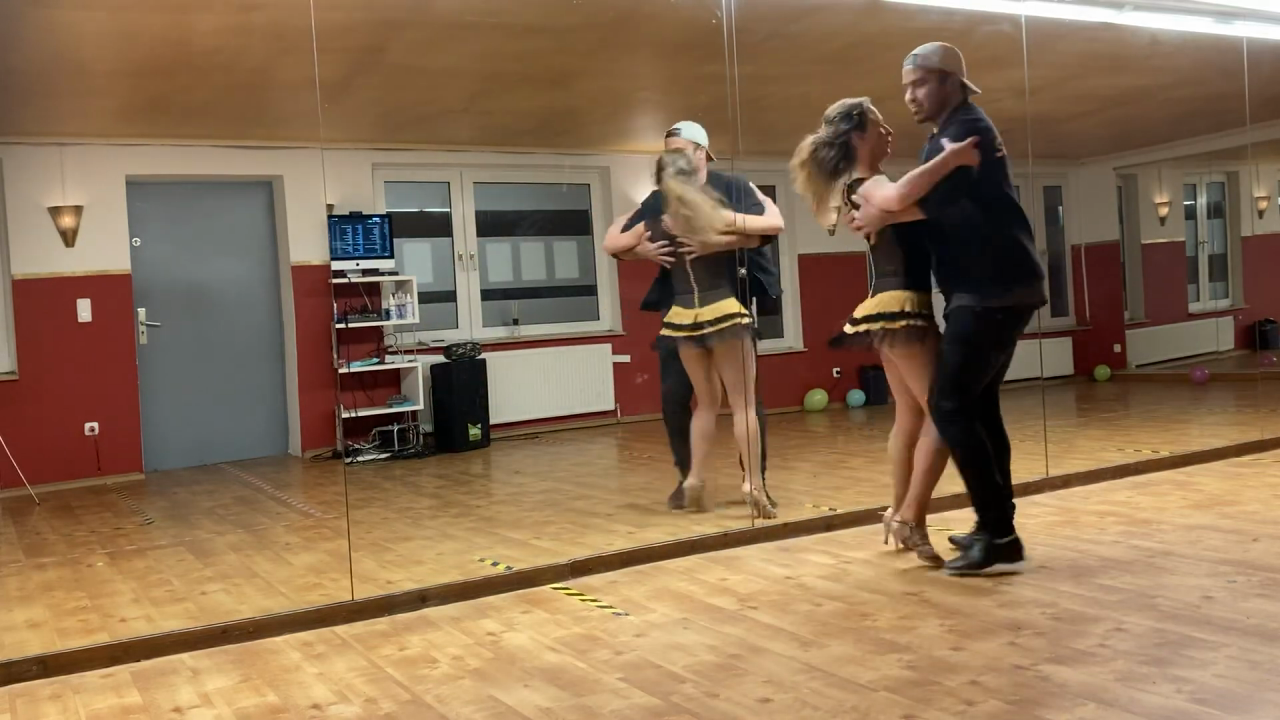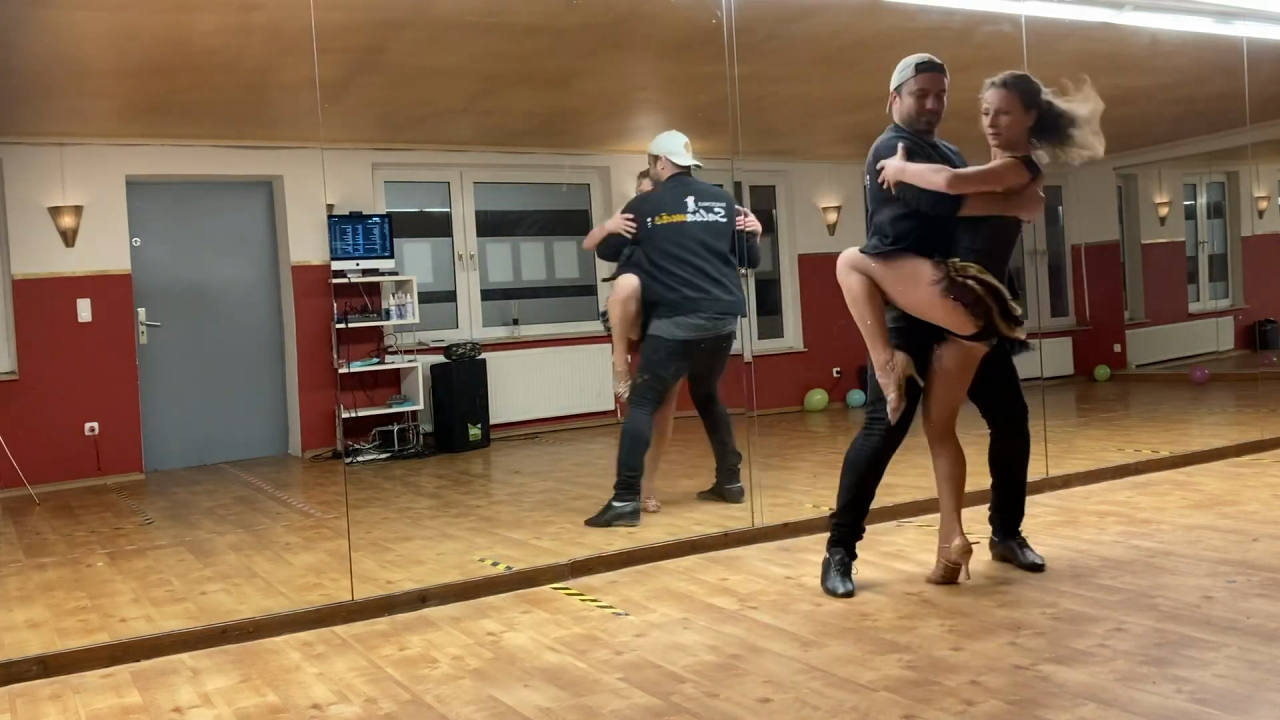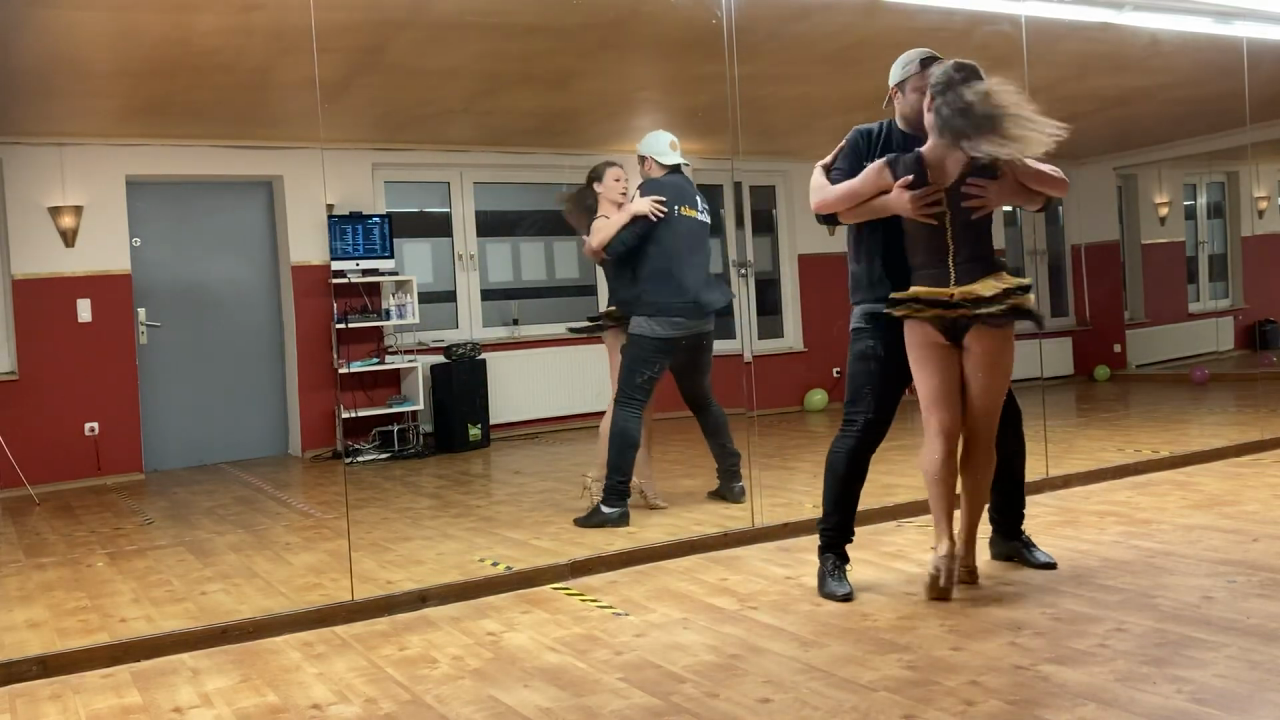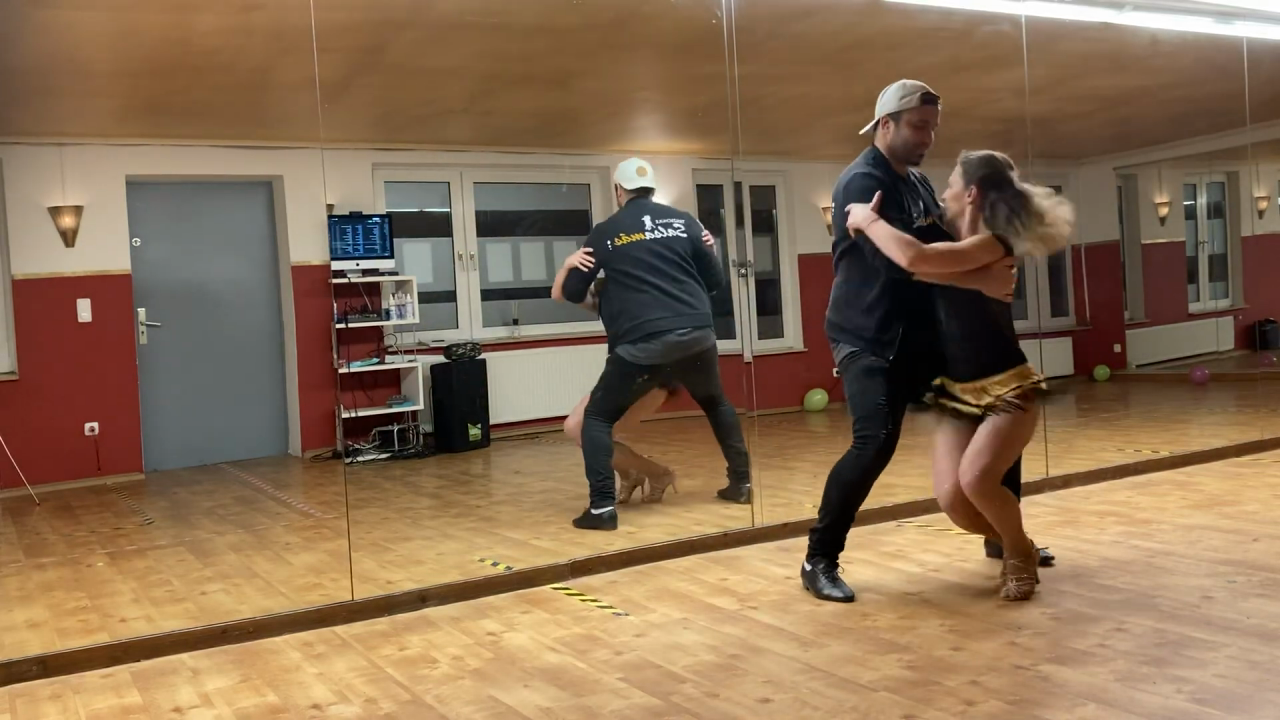
dt=0.5s
person 1, frame 1
left shoulder: (964, 131)
right shoulder: (962, 131)
left elbow: (941, 197)
right elbow: (946, 198)
left wrist: (879, 217)
right wrist: (880, 208)
left hip: (986, 293)
right hip: (1007, 289)
left knee: (950, 405)
right knee: (978, 406)
left ankle: (996, 532)
right ankle: (996, 525)
person 1, frame 2
left shoulder: (947, 151)
right shoulder: (893, 146)
left elbow: (963, 204)
right elbow: (939, 199)
left wrist: (1012, 202)
right wrist: (1013, 204)
right hip: (903, 314)
left knee: (1010, 415)
right knee: (883, 428)
left ankle: (1006, 532)
right ankle: (839, 550)
person 1, frame 3
right shoulder: (867, 142)
left elbow: (1039, 191)
right elbow: (824, 202)
left wrist: (1009, 190)
right wrist: (894, 204)
right hip: (884, 312)
left knee: (1003, 417)
right knee: (862, 428)
left ankle: (1008, 534)
right ankle: (831, 555)
person 1, frame 4
left shoulder: (918, 182)
right shoulder: (863, 182)
left elbow: (949, 249)
left wrist: (996, 268)
right wrist: (985, 280)
left hip: (925, 339)
right hip: (869, 343)
right knee: (876, 442)
right ankle: (820, 560)
person 2, frame 1
left shoulder: (865, 186)
right shoulder: (868, 187)
left elbow: (902, 198)
right elbow: (899, 197)
right wrist: (949, 157)
left hip: (894, 310)
right hip: (901, 311)
left knee: (910, 416)
left ankle: (899, 514)
right ankle: (911, 520)
person 2, frame 2
left shoulder: (1019, 166)
right shoulder: (1003, 169)
left elbow: (953, 184)
left wrist: (905, 170)
left hip: (967, 290)
right hip: (972, 309)
left knee: (854, 264)
right knee: (939, 425)
left ankle: (888, 364)
right ankle: (950, 539)
person 2, frame 3
left shoulder: (898, 167)
right shoulder: (994, 165)
left elbow: (825, 203)
right elbow: (1059, 185)
left wrist: (822, 167)
left hip: (929, 311)
right hip: (988, 309)
left knee: (941, 430)
right knee: (981, 433)
left ankle: (945, 546)
right ankle: (967, 551)
person 2, frame 4
left shoulder: (989, 246)
right shoulder: (976, 247)
left elbow: (914, 258)
left wrist: (865, 218)
left hip: (1007, 391)
right hip: (959, 394)
left knee: (975, 480)
right knee: (954, 493)
left ankle: (1020, 550)
right ankle: (1014, 546)
person 3, frame 1
left shoulder: (735, 189)
right shoulder: (660, 201)
left elbow: (773, 223)
right elbow: (615, 241)
left wrist: (718, 240)
right wrist: (643, 250)
right knee: (674, 398)
left ankle: (755, 483)
right ankle: (687, 476)
person 3, frame 2
left shoulder: (643, 206)
right shoulder: (722, 200)
left elbow: (606, 251)
right elbow: (748, 258)
left wrist: (643, 249)
right wrist: (750, 230)
left hip: (675, 323)
right hip: (720, 321)
left knee: (640, 404)
right knee: (707, 399)
left ankle: (625, 498)
right ankle: (729, 480)
person 3, frame 3
left shoulder: (653, 190)
right shoulder: (699, 199)
left elbow: (616, 248)
left wrist: (597, 246)
left hip: (659, 319)
right hip: (700, 318)
left knee: (629, 405)
right knee: (702, 401)
left ankle: (614, 504)
right ankle: (732, 481)
person 3, frame 4
left shoulder: (605, 233)
right shoulder: (683, 221)
left elbow: (572, 292)
right elbow: (715, 279)
left hip: (645, 345)
right hip: (698, 336)
left knee: (597, 416)
right knee: (715, 404)
left ankle: (602, 506)
right ankle: (740, 482)
person 4, frame 1
left shoulder: (658, 227)
right shoulder: (717, 218)
left hip: (684, 319)
right hip: (724, 314)
left knee: (707, 406)
right knee: (743, 405)
left ankle: (696, 480)
right ankle: (753, 486)
person 4, frame 2
right shoulder: (634, 227)
right elbow: (589, 246)
right wrist: (608, 226)
right hip: (635, 319)
left knee: (666, 406)
right knee: (628, 284)
left ankle: (648, 483)
right ankle: (621, 363)
person 4, frame 3
left shoulder: (631, 220)
right shoulder: (601, 223)
right elbow: (596, 243)
right wrist: (633, 210)
right hip: (620, 321)
left ankle: (643, 479)
right ankle: (598, 480)
person 4, frame 4
right shoulder: (601, 289)
right elbow: (559, 294)
left wrist: (707, 248)
right wrist: (568, 264)
right knee: (574, 427)
right ankle: (638, 473)
